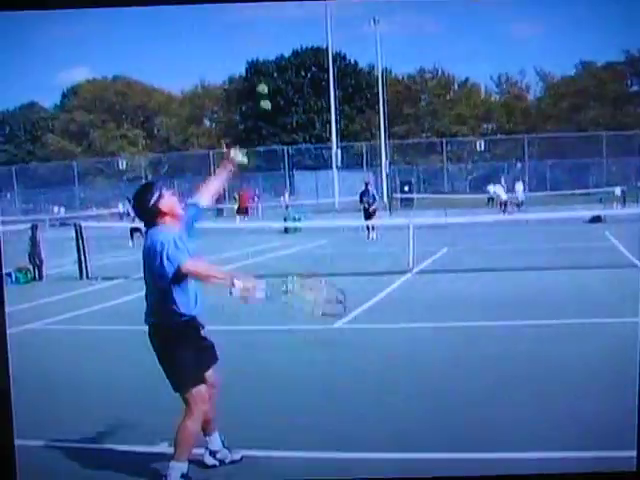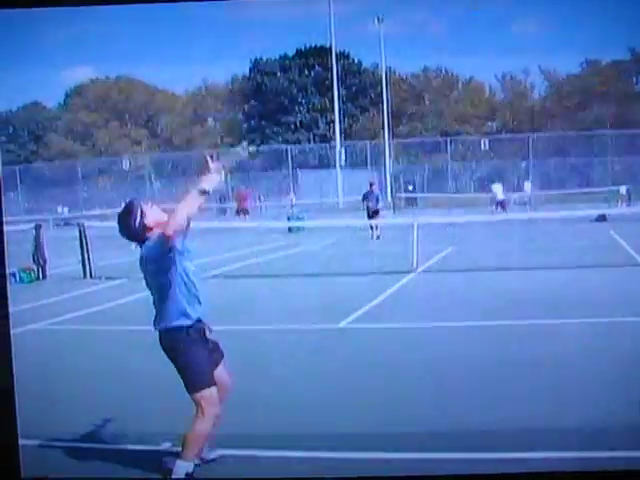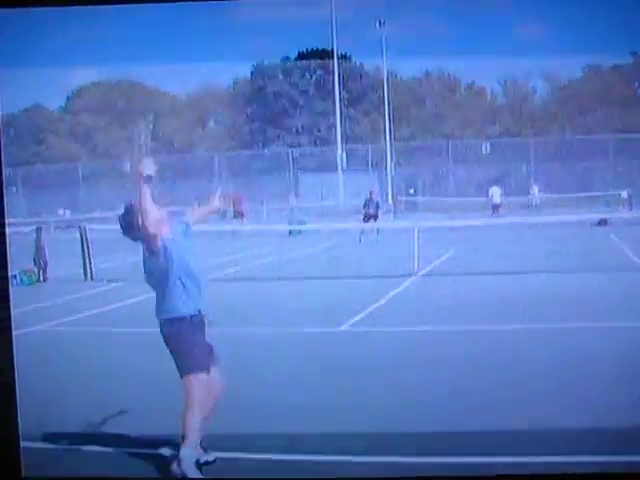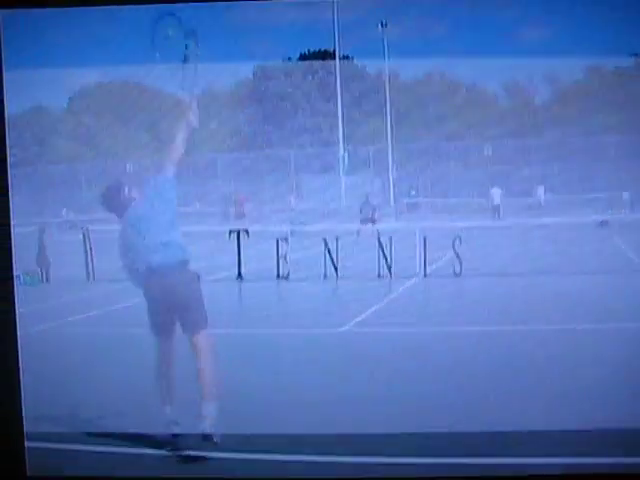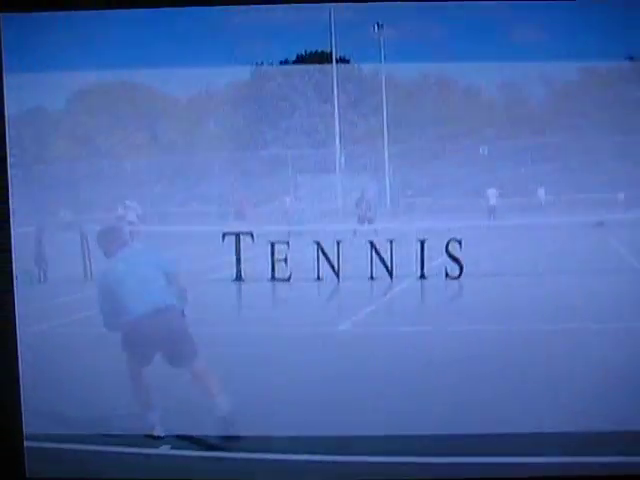
dt=0.3s
person 1, frame 1
left shoulder: (176, 226)
right shoulder: (160, 242)
left elbow: (204, 197)
right elbow: (188, 268)
left wrist: (228, 167)
right wrist: (232, 280)
left hip: (186, 325)
right hip: (171, 331)
left knee: (210, 386)
right knee: (198, 403)
left ankle: (214, 450)
person 1, frame 2
left shoulder: (165, 240)
right shoulder: (155, 250)
left elbow: (184, 211)
right elbow: (171, 229)
left wrist: (206, 180)
right wrist: (203, 188)
left hip: (193, 327)
right hip: (180, 334)
left knee: (222, 385)
right knee: (209, 408)
left ankle: (198, 449)
person 1, frame 3
left shoulder: (167, 242)
right shoulder: (156, 249)
left elbow: (185, 221)
right elbow: (149, 231)
left wrist: (209, 207)
right wrist: (145, 181)
left hip: (190, 321)
right hip: (181, 324)
left knee: (213, 387)
right knee: (197, 391)
left ankle: (191, 450)
person 1, frame 4
left shoulder: (125, 232)
right shoulder: (152, 198)
left elbow: (133, 273)
right elbow: (172, 158)
right wrist: (186, 123)
left hip: (153, 284)
right hip: (177, 277)
left knee: (164, 353)
right knee: (202, 349)
left ankle: (169, 419)
right ankle: (208, 421)
person 1, frame 5
left shoulder: (106, 276)
right shoulder: (150, 256)
left elbow: (110, 322)
right elbow: (178, 284)
right wrist: (180, 306)
left hip: (139, 328)
right hip: (170, 319)
left knee: (135, 372)
right knee: (199, 371)
left ankle: (155, 425)
right ankle: (222, 408)
